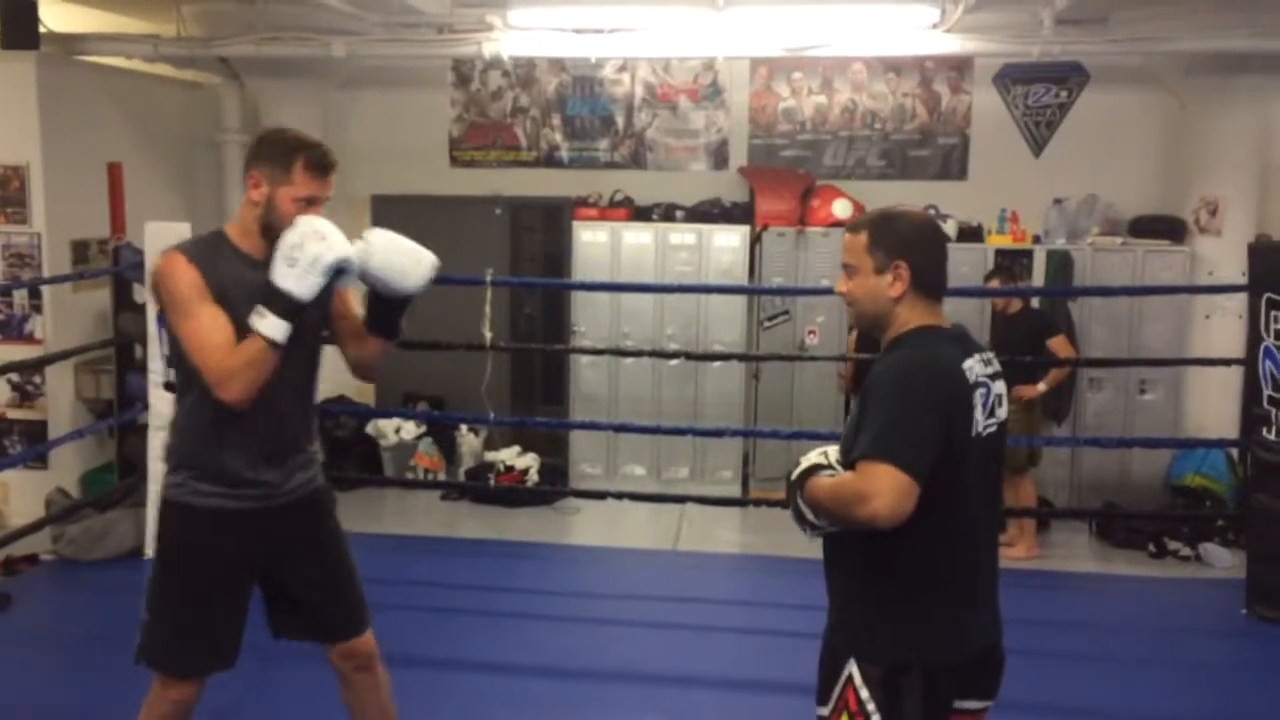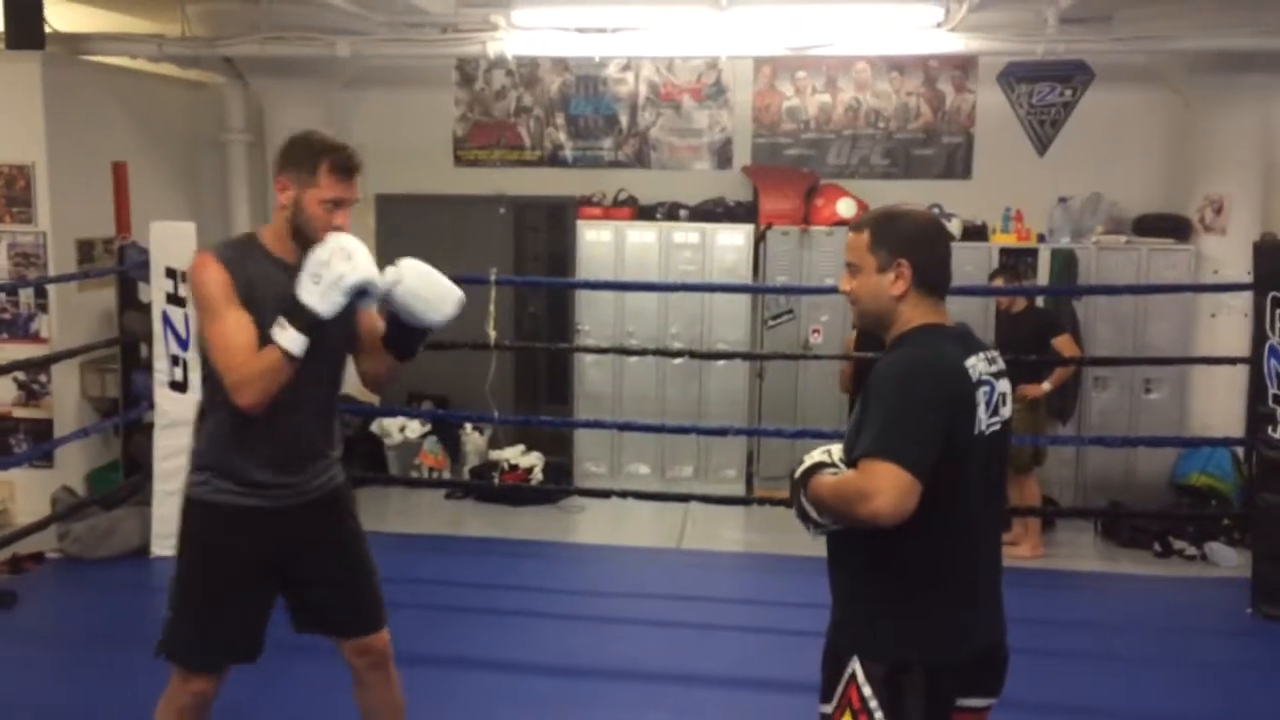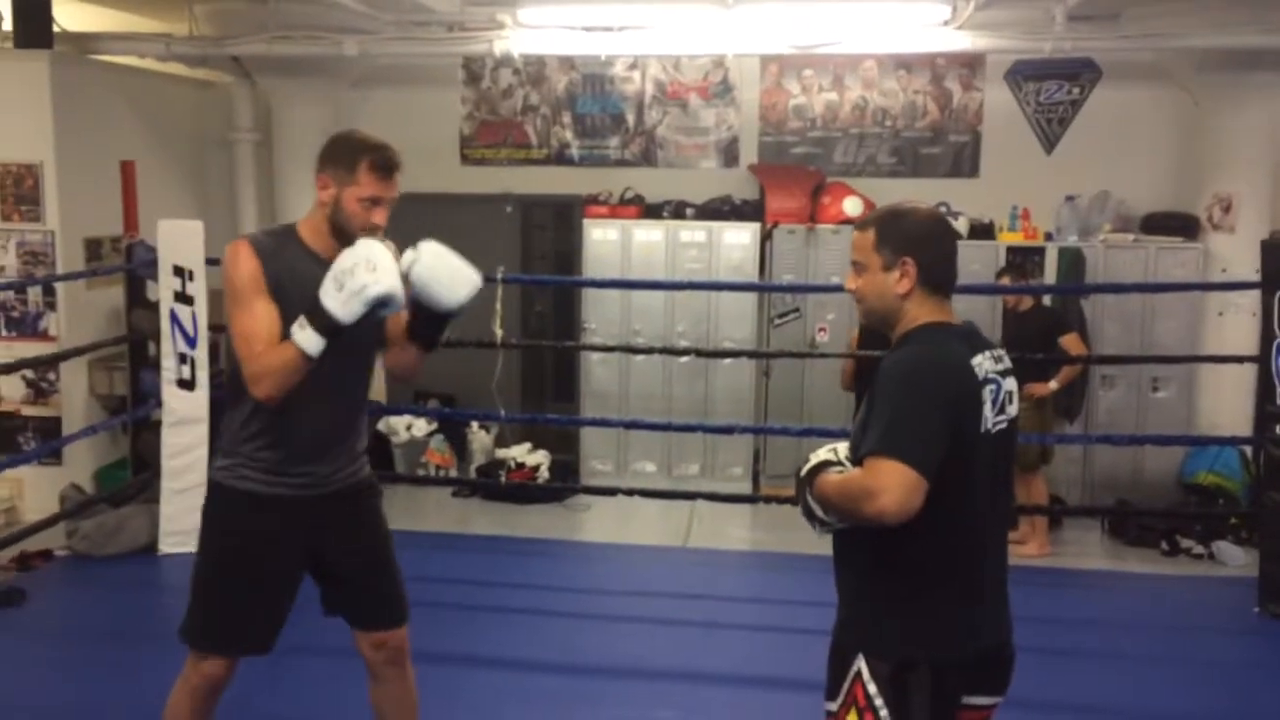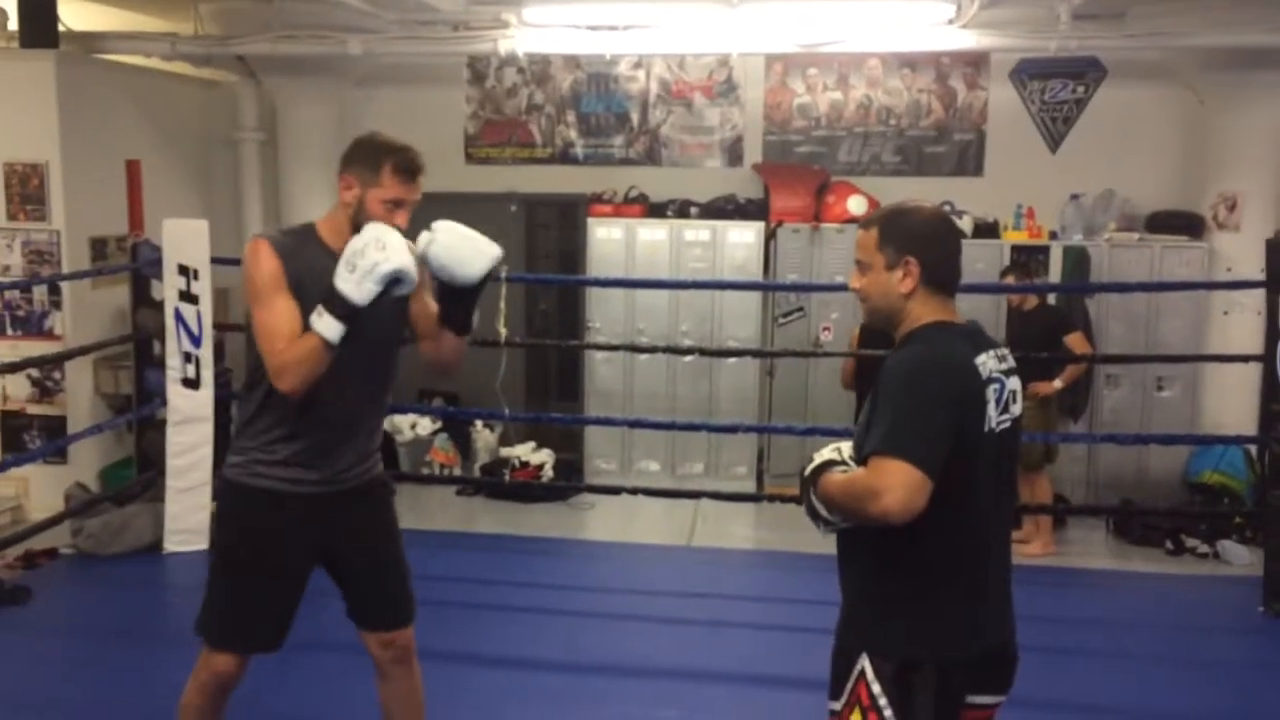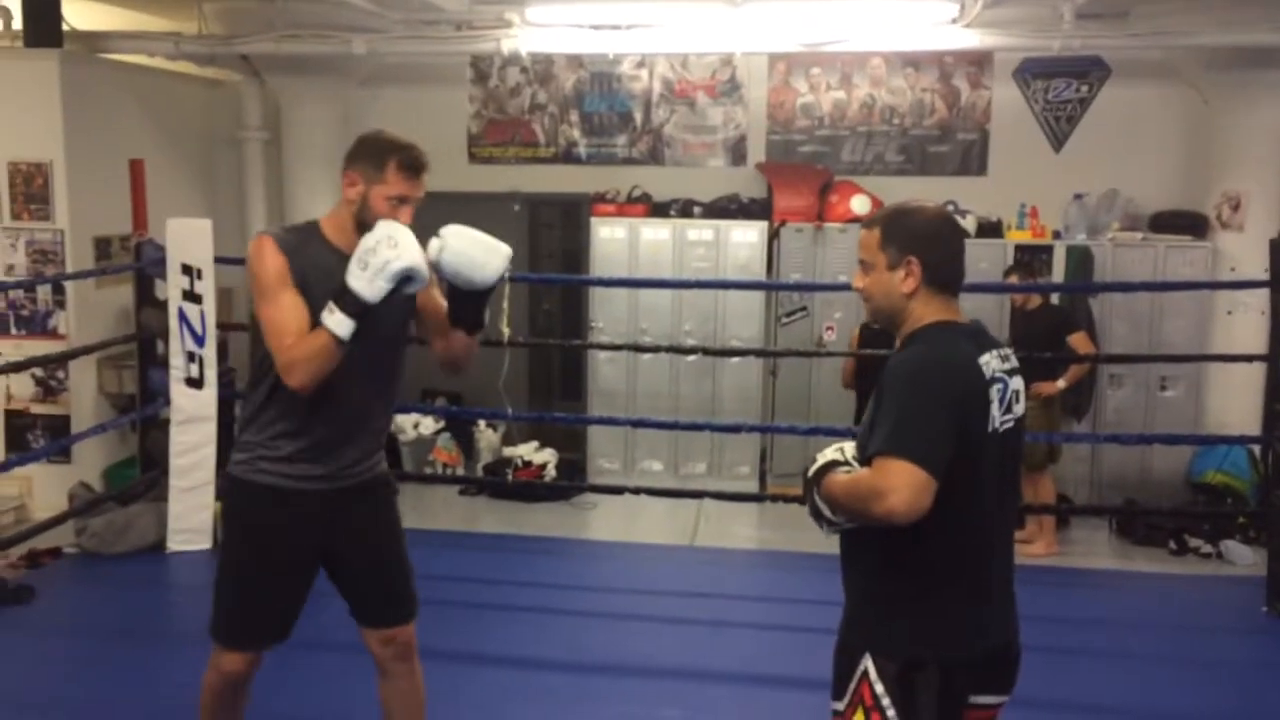
dt=0.1s
person 1, frame 1
left shoulder: (314, 260)
right shoulder: (185, 268)
left elbow: (365, 365)
right elbow: (232, 385)
left wrist: (387, 304)
right wrist: (284, 297)
left hip: (296, 495)
right hip: (208, 506)
left knee: (358, 652)
person 1, frame 2
left shoulder: (347, 265)
right shoulder: (218, 269)
left elbow: (376, 376)
right elbow: (247, 390)
left wrist: (409, 327)
right wrist: (308, 309)
left hip: (316, 495)
right hip: (229, 504)
left knee: (371, 649)
person 1, frame 3
left shoulder: (376, 264)
right shoulder: (253, 257)
left elbow: (401, 369)
right elbow: (264, 382)
left wrist: (429, 316)
right wrist: (328, 313)
left hip: (343, 486)
right hip: (254, 491)
left knee: (389, 645)
right knee: (210, 665)
person 1, frame 4
left shoulder: (399, 261)
right shoulder: (273, 256)
left elbow: (445, 359)
right elbow: (288, 376)
left wrist: (460, 294)
right wrist: (343, 298)
left hip: (356, 484)
right hip: (267, 487)
left knee: (394, 643)
right knee: (223, 660)
person 1, frame 5
left shoulder: (409, 260)
right shoulder: (276, 252)
left elbow: (455, 356)
right elbow: (298, 372)
left wrist: (472, 294)
right wrist: (356, 295)
left hip: (358, 482)
right hip: (271, 484)
left knee: (396, 642)
right knee: (235, 659)
person 2, frame 1
left shoulder: (908, 374)
right shoulder: (970, 358)
left elbow: (880, 500)
left wrist: (810, 486)
right wrist: (843, 476)
left hip: (896, 646)
person 2, frame 2
left shoulder: (910, 371)
right shoulder: (976, 357)
left elbow: (882, 499)
left wrist: (813, 484)
right wrist: (846, 476)
left hip: (899, 645)
person 2, frame 3
left shoulder: (915, 370)
right shoulder: (983, 356)
left elbow: (888, 497)
left wrist: (819, 482)
right wrist: (852, 474)
left hip: (904, 643)
person 2, frame 4
left shoulder: (920, 368)
right shoulder: (988, 354)
left elbow: (892, 496)
left wrist: (824, 482)
right wrist: (857, 471)
left hip: (908, 642)
person 2, frame 5
left shoulder: (923, 368)
right shoulder: (990, 354)
left elbow: (897, 497)
left wrist: (828, 482)
right wrist: (861, 471)
left hip: (911, 642)
person 3, frame 1
left shoulder: (1036, 319)
right shoulder: (998, 319)
left elbow: (1068, 357)
left wrist: (1040, 387)
left hip: (1021, 403)
left knee: (1021, 471)
right knee: (1005, 469)
left ankle: (1029, 541)
right ankle: (1013, 530)
person 3, frame 2
left shoulder: (1041, 318)
right shoulder: (1002, 318)
left elbow: (1073, 356)
left wrist: (1045, 386)
left hip: (1026, 402)
left knee: (1026, 470)
right knee: (1010, 468)
left ankle: (1034, 540)
right ankle: (1018, 529)
person 3, frame 3
left shoulder: (1048, 316)
right shoulder: (1009, 317)
left elbow: (1080, 354)
left wrist: (1052, 385)
left hip: (1033, 401)
left knee: (1033, 469)
right knee: (1017, 466)
left ankle: (1041, 539)
right ankle: (1024, 527)
person 3, frame 4
left shoulder: (1052, 315)
right shoulder: (1014, 315)
left elbow: (1085, 353)
left wrist: (1057, 383)
left hip: (1037, 400)
left knee: (1037, 468)
right knee: (1021, 466)
left ankle: (1045, 538)
right ankle: (1029, 526)
person 3, frame 5
left shoulder: (1056, 315)
right shoulder: (1017, 315)
left elbow: (1088, 353)
left wrist: (1060, 383)
left hip: (1041, 400)
left knee: (1040, 468)
right knee: (1024, 466)
left ankle: (1049, 538)
right ankle: (1032, 527)
